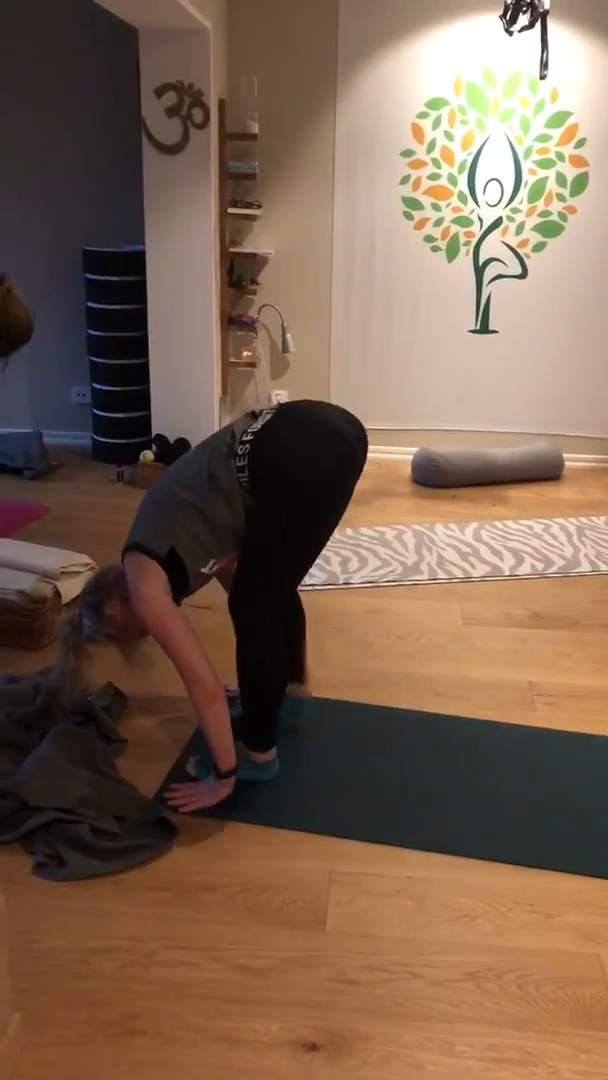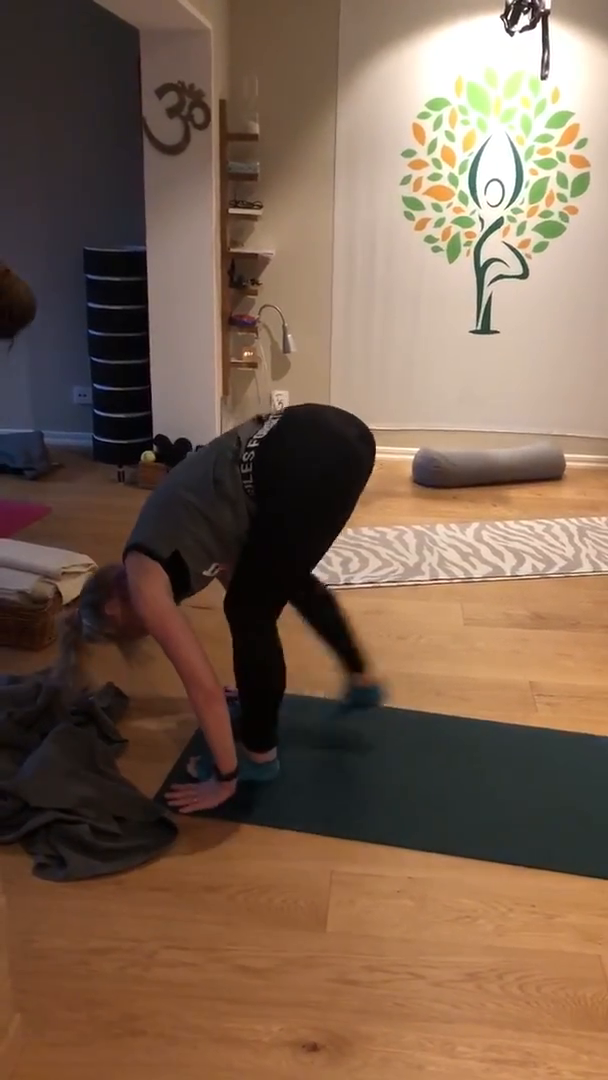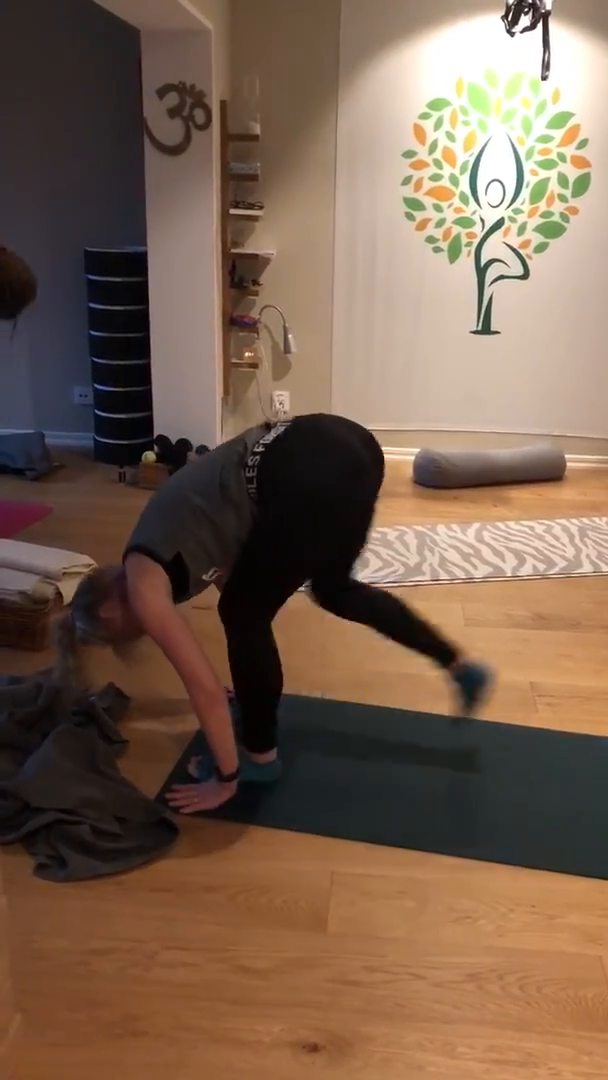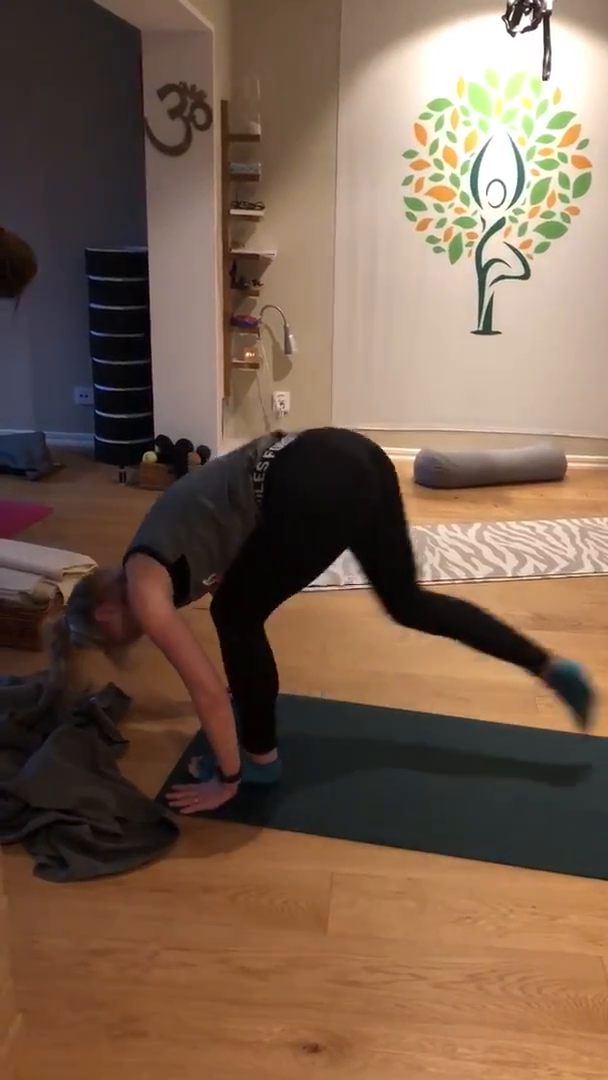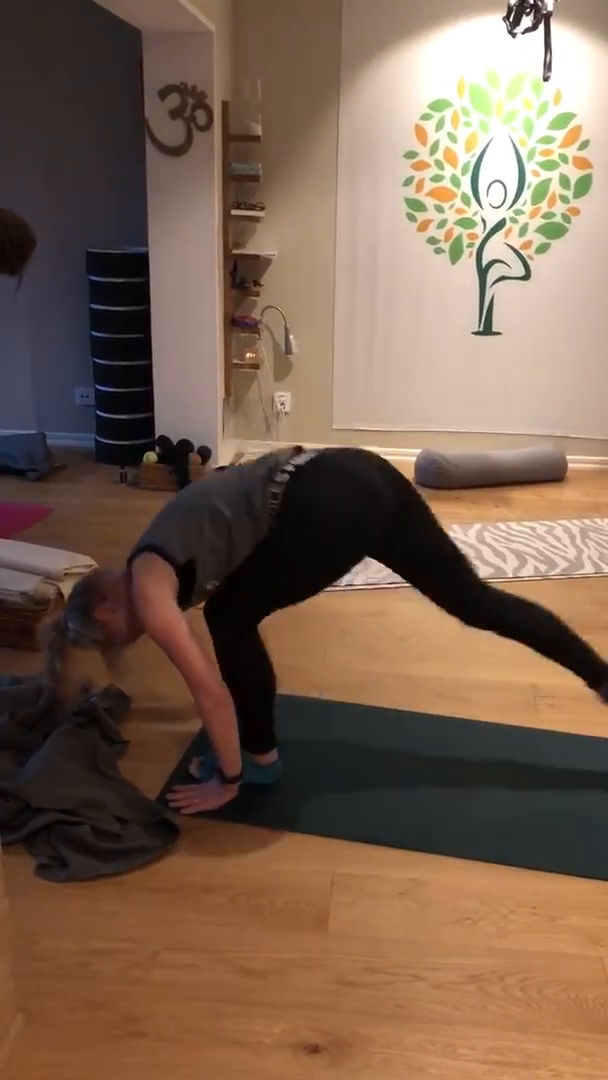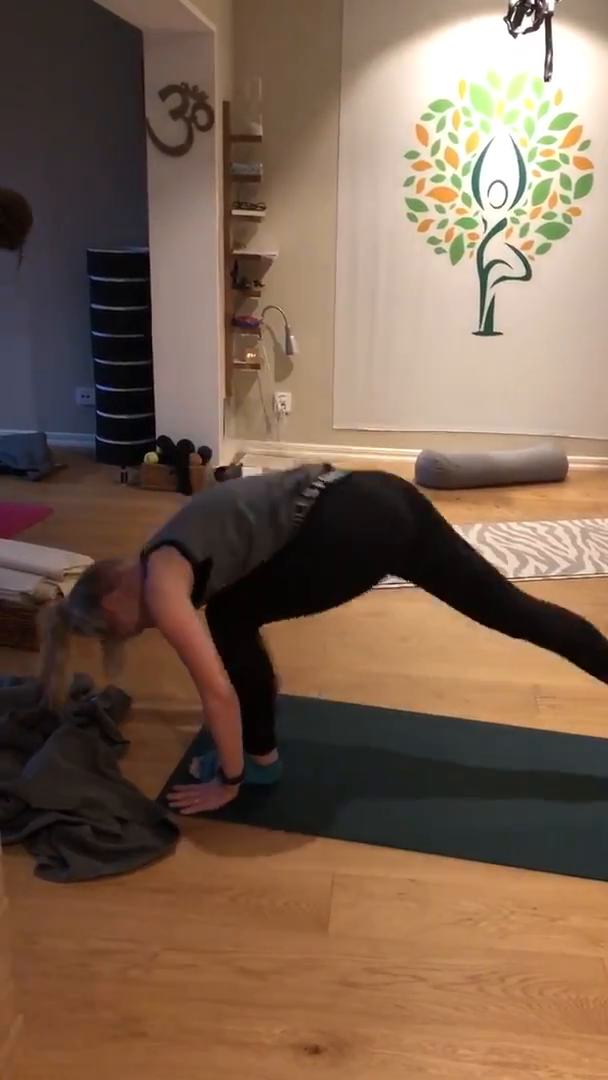
dt=0.1s
person 1, frame 1
left shoulder: (140, 583)
right shoulder: (162, 556)
left elbow: (205, 686)
left wrist: (224, 776)
right wrist: (261, 691)
left hip: (298, 456)
right hip: (330, 429)
left knee: (253, 609)
right knee: (271, 589)
left ankle: (259, 753)
right ankle: (289, 691)
person 1, frame 2
left shoulder: (141, 586)
right shoulder: (158, 564)
left elbow: (206, 687)
left wrist: (226, 779)
left hip: (294, 463)
left knee: (251, 612)
right knee: (287, 582)
left ankle: (260, 755)
right ankle: (360, 679)
person 1, frame 3
left shoulder: (138, 587)
right shoulder: (162, 557)
left elbow: (206, 689)
left wrist: (225, 780)
left hip: (307, 475)
right hip: (345, 443)
left knee: (243, 615)
right knee: (333, 590)
left ankle: (260, 757)
right ankle: (460, 667)
person 1, frame 4
left shoulder: (138, 588)
right shoulder: (159, 562)
left elbow: (209, 690)
left wrist: (226, 779)
left hip: (315, 486)
right hip: (345, 458)
left knee: (237, 619)
right knee: (403, 603)
left ankle: (260, 755)
right ankle: (555, 671)
person 1, frame 5
left shoulder: (145, 591)
right shoulder: (162, 565)
left elbow: (211, 691)
left wrist: (226, 781)
left hip: (333, 503)
right hip: (363, 476)
left knee: (229, 620)
right knee: (474, 599)
left ankle: (260, 758)
person 1, frame 6
left shoulder: (158, 585)
right shoulder: (181, 550)
left elbow: (217, 689)
left wrist: (225, 781)
right wrist: (233, 712)
left hip: (353, 528)
right hip: (381, 500)
left knee: (232, 618)
right knee: (512, 610)
left ankle: (260, 758)
